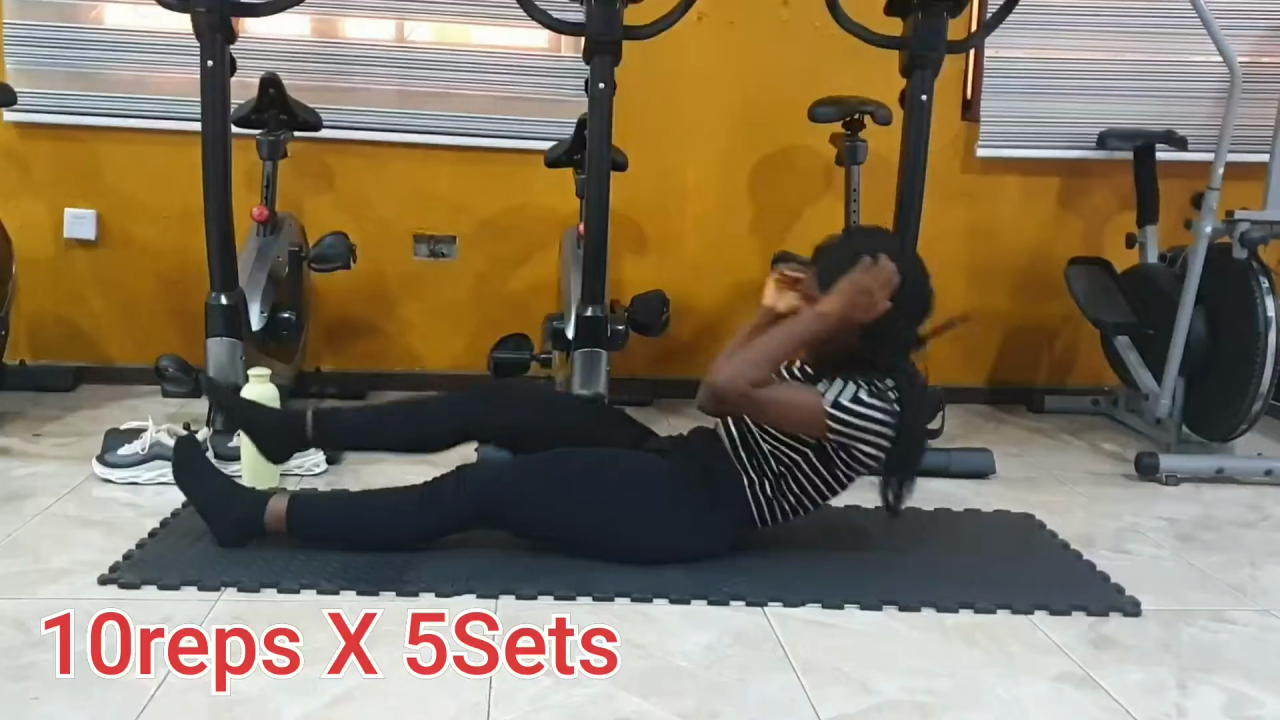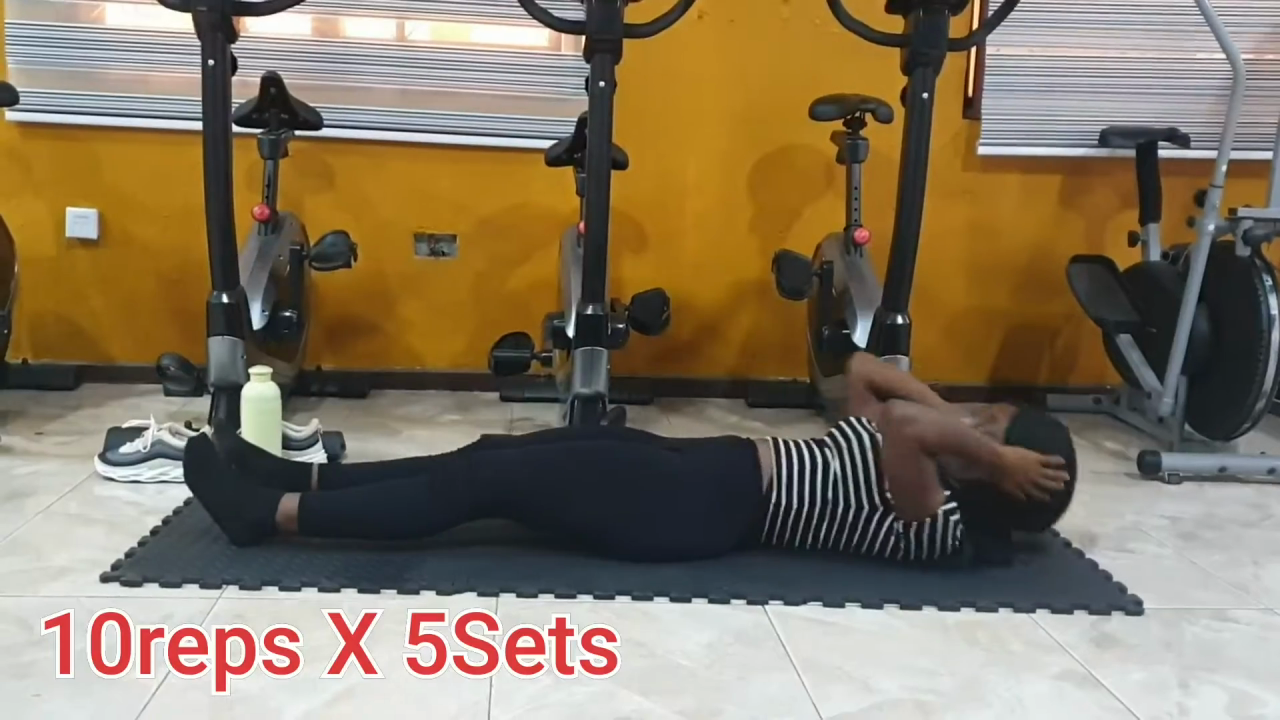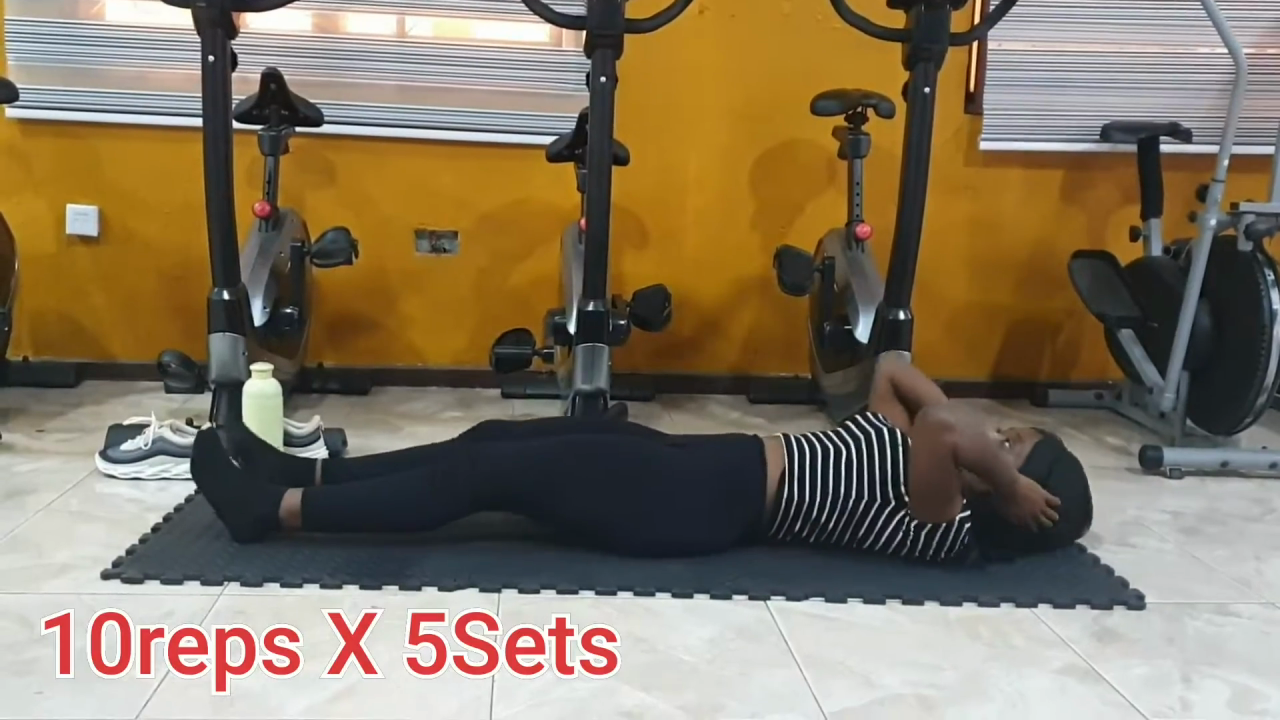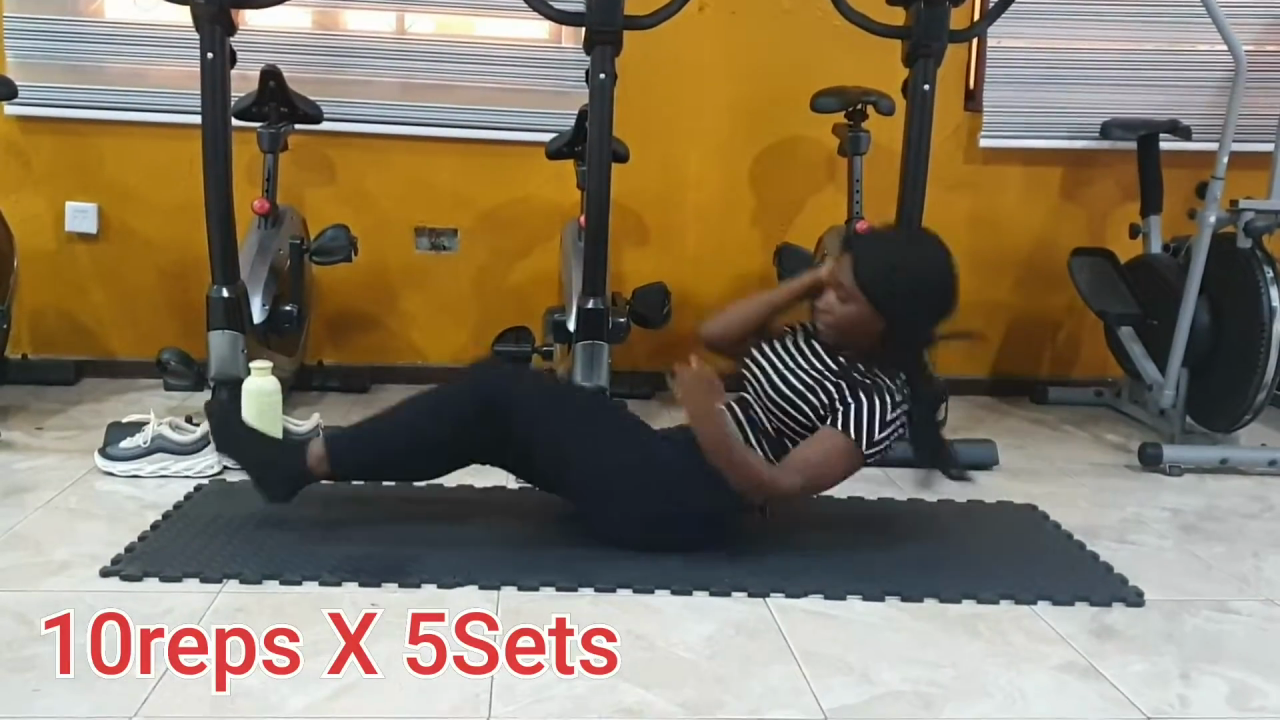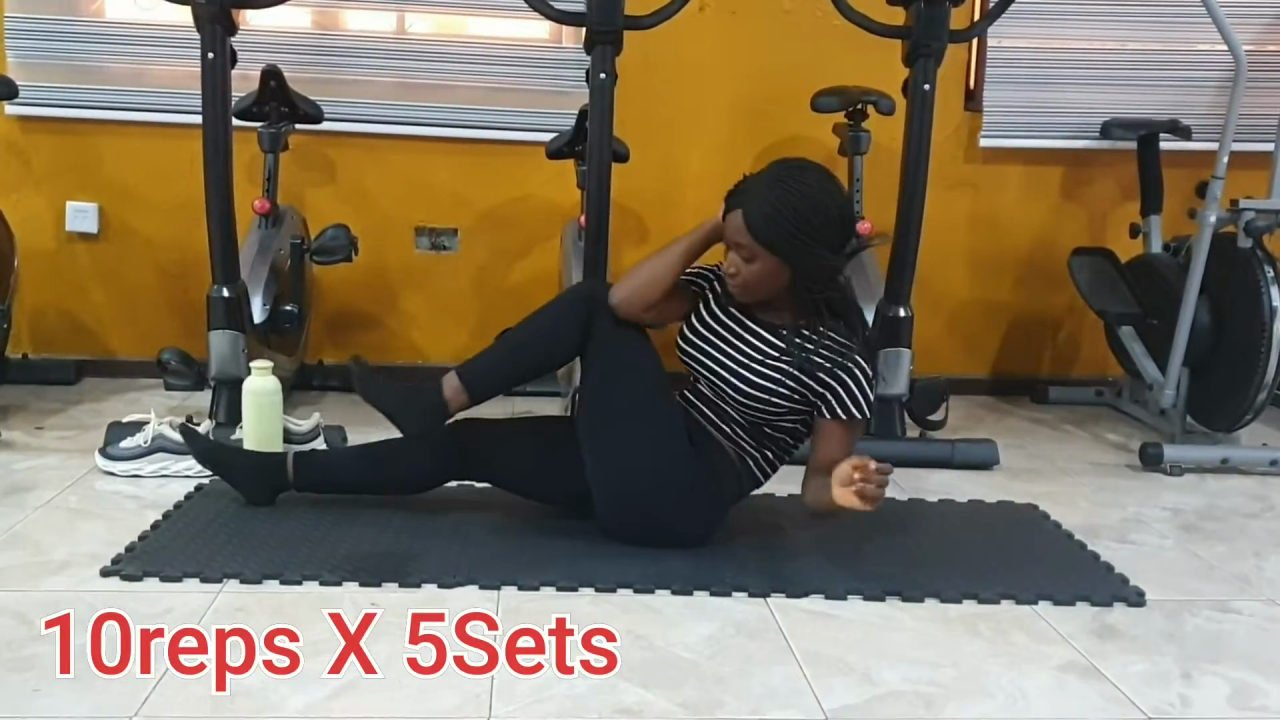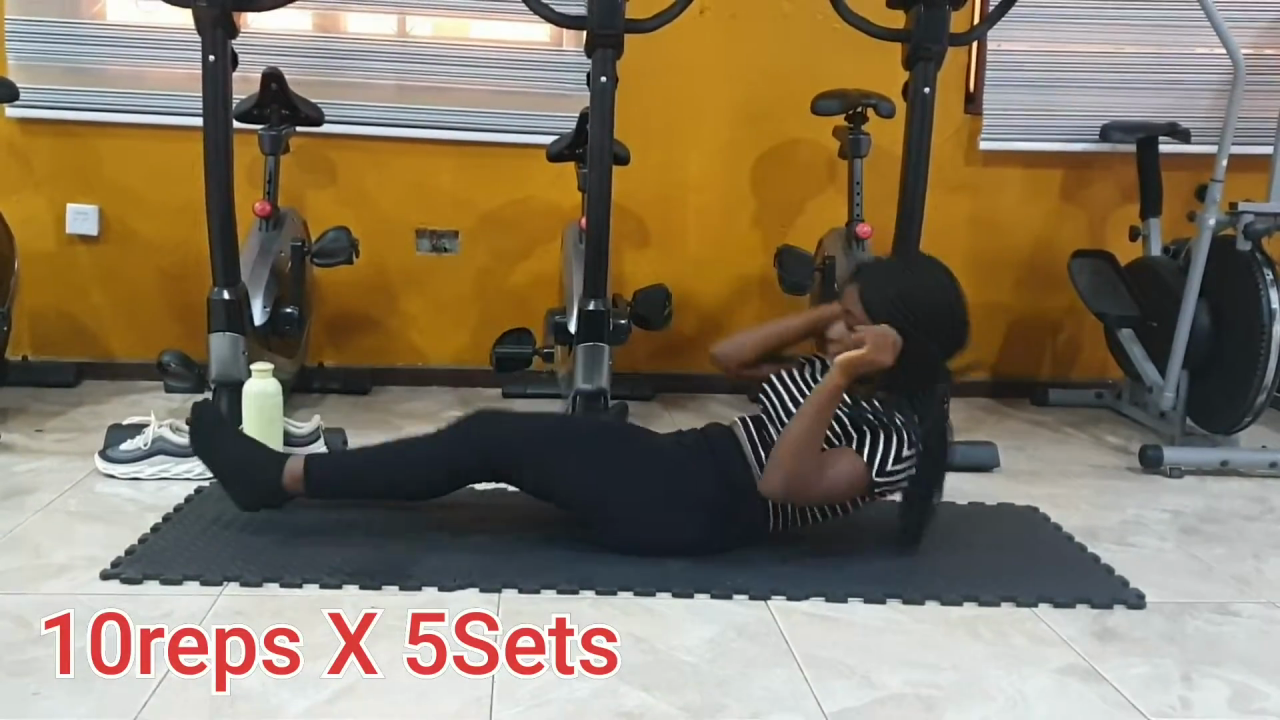
dt=0.5s
person 1, frame 1
left shoulder: (868, 410)
right shoulder: (832, 368)
left elbow: (730, 388)
right elbow: (712, 396)
left wrist: (824, 316)
right wrist: (772, 313)
left hip: (691, 513)
right hip: (674, 469)
left knee: (475, 493)
right knee: (490, 404)
left ankle: (257, 516)
right ankle: (297, 428)
person 1, frame 2
left shoulder: (936, 520)
right shoulder: (923, 459)
left elbow: (903, 425)
right elbow: (862, 373)
left wrist: (993, 454)
right wrist: (961, 421)
left hip: (699, 509)
right hip: (702, 464)
left knee: (483, 484)
right knee: (491, 454)
left ankle: (270, 514)
right ankle: (305, 478)
person 1, frame 3
left shoulder: (947, 521)
right shoulder: (919, 457)
left elbow: (941, 436)
right elbow: (892, 375)
left wrist: (1006, 487)
right wrist: (971, 427)
left hip: (699, 506)
right hip: (706, 465)
left knee: (485, 476)
right knee: (492, 439)
left ankle: (273, 508)
right ankle: (308, 472)
person 1, frame 4
left shoulder: (875, 407)
right shoulder: (822, 340)
left elbow: (766, 484)
right elbow: (716, 334)
left wrist: (709, 421)
right wrist: (809, 281)
left hip: (679, 507)
right hip: (665, 465)
left knee: (496, 384)
right knee: (486, 429)
left ankle: (303, 461)
right ankle: (305, 458)
person 1, frame 5
left shoulder: (833, 362)
right shoulder: (722, 293)
left elbow: (815, 495)
right elbow: (628, 301)
left wrist: (845, 489)
right wrist: (707, 231)
left hip: (673, 502)
right hip: (638, 470)
left knee: (588, 306)
right knee: (462, 447)
left ankle: (436, 401)
right ankle: (275, 472)
person 1, frame 6
left shoulder: (893, 438)
right shoulder: (829, 369)
left elbow: (783, 485)
right elbow: (726, 354)
left wrist: (842, 383)
right wrist: (828, 315)
left hip: (689, 514)
right hip: (677, 475)
left knee: (488, 437)
right knee: (487, 454)
left ankle: (283, 478)
right ankle: (294, 473)
